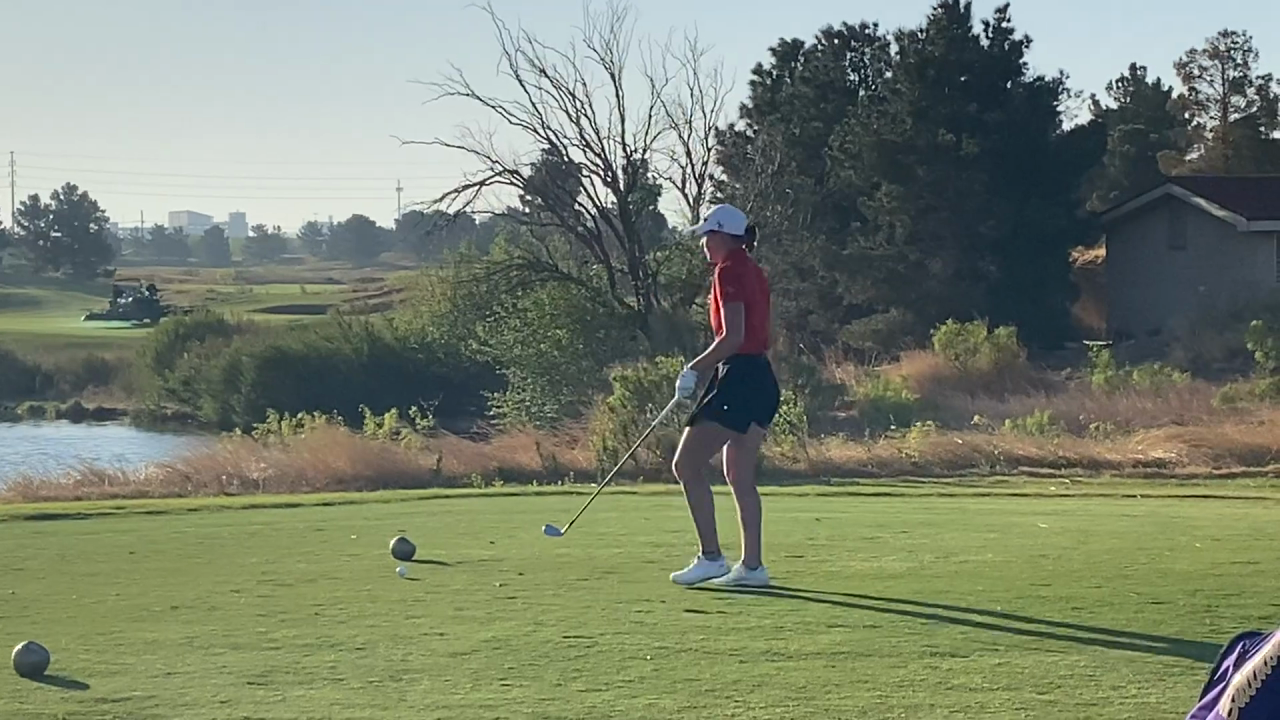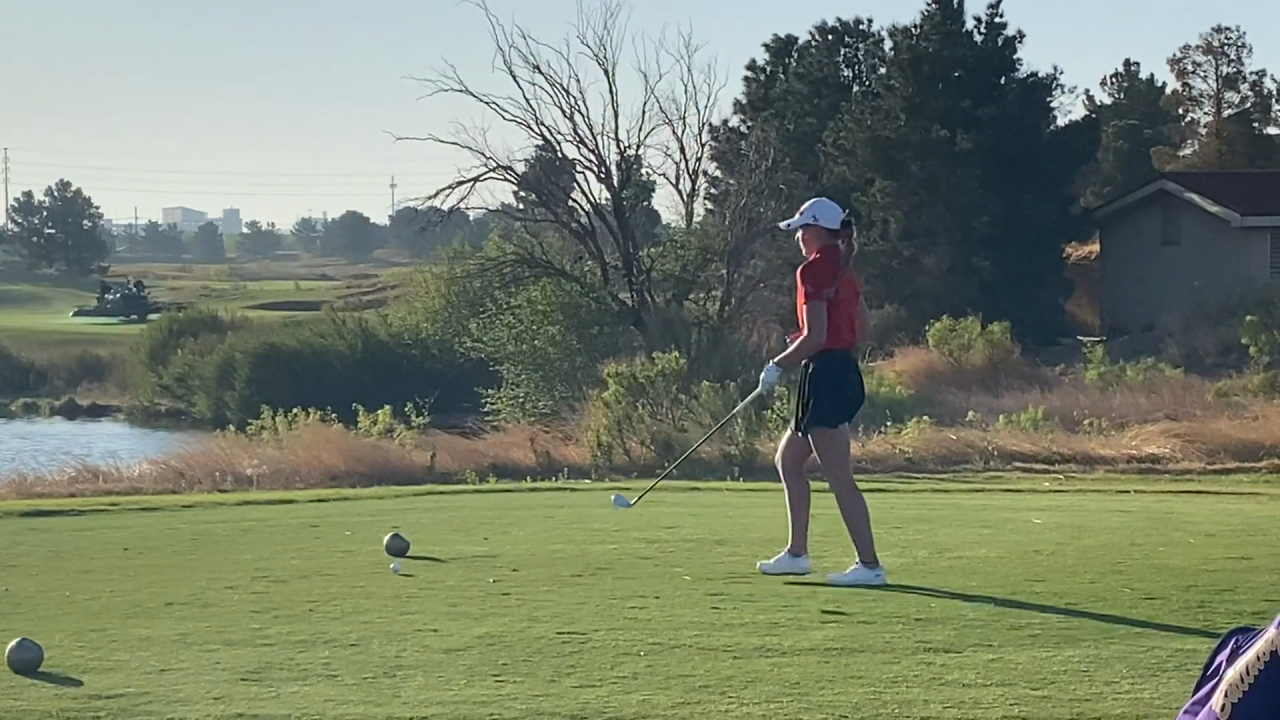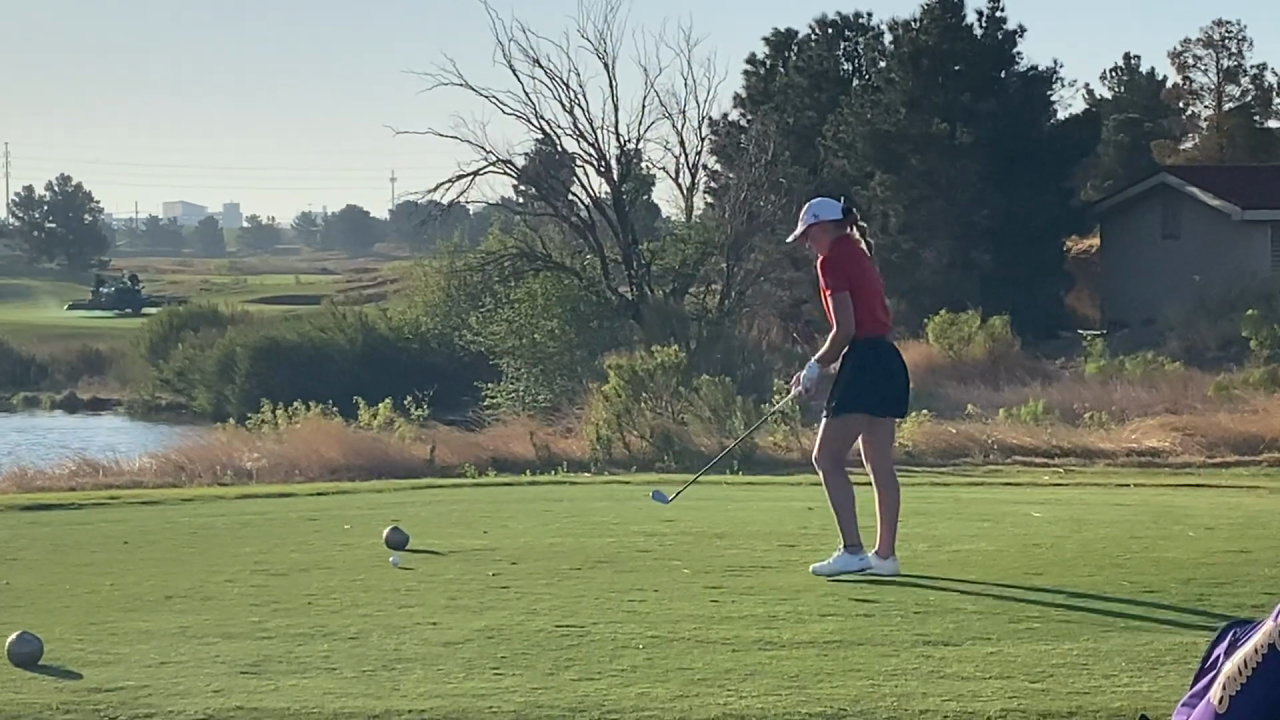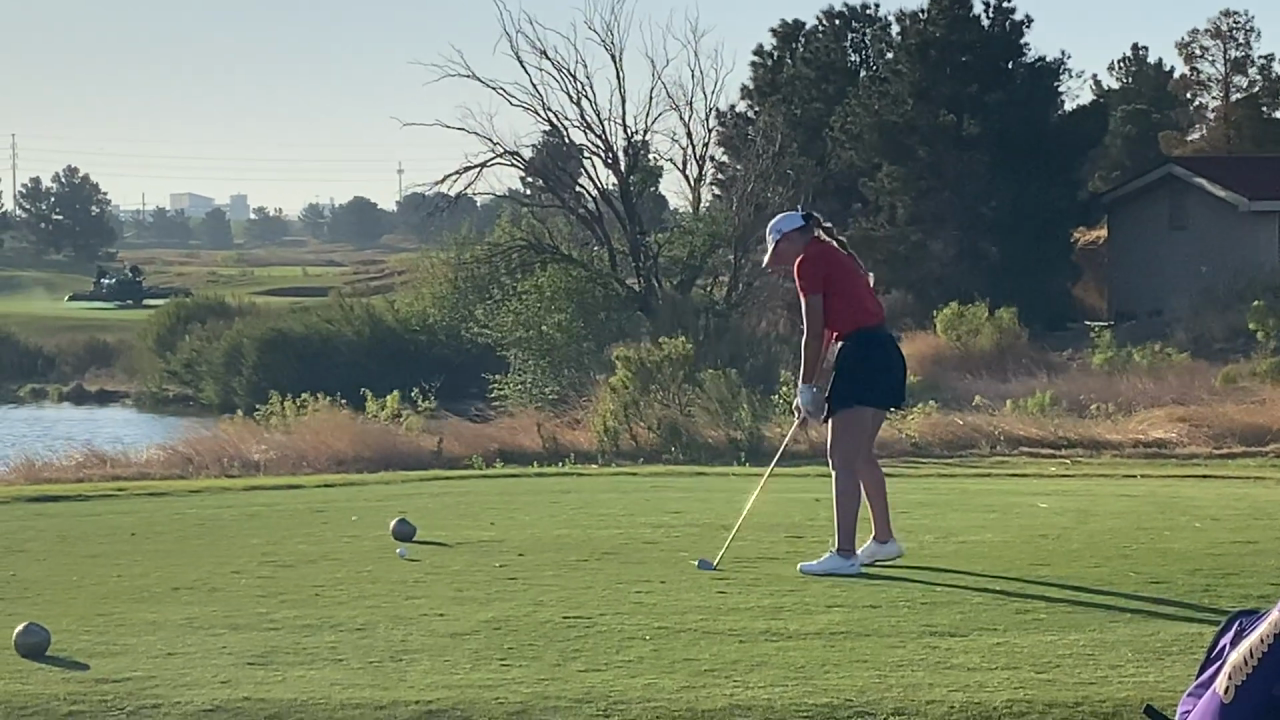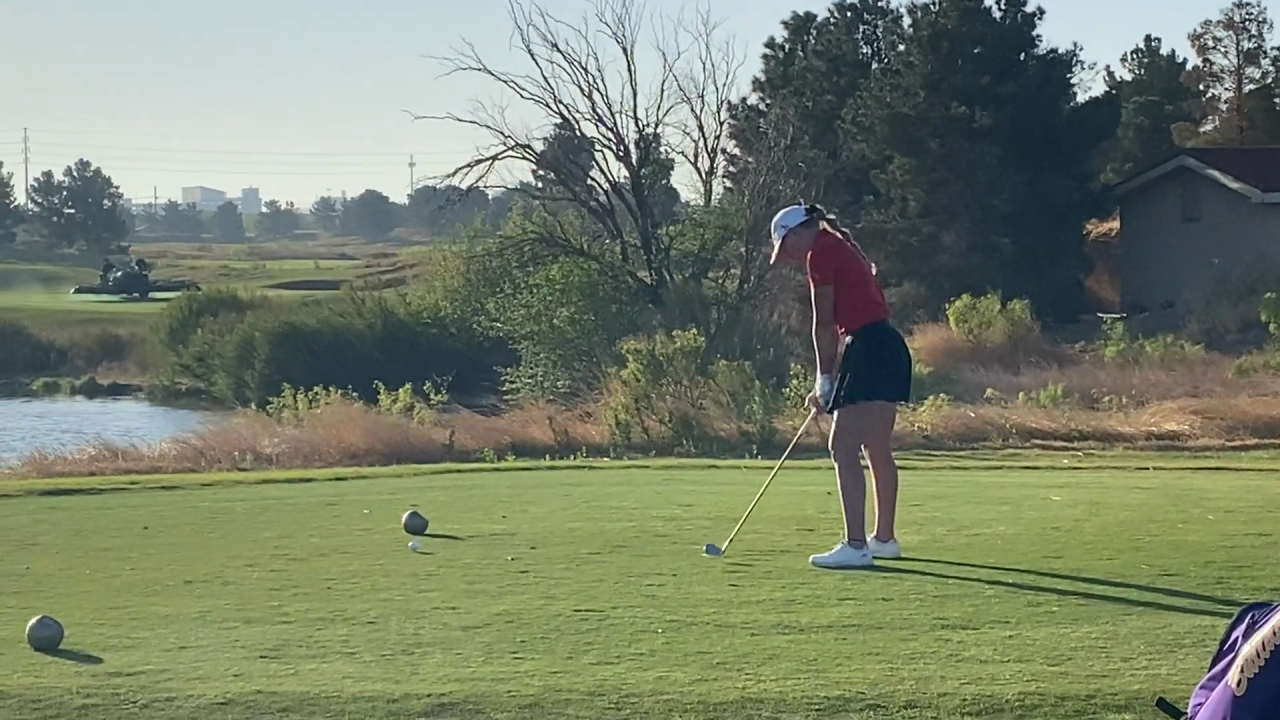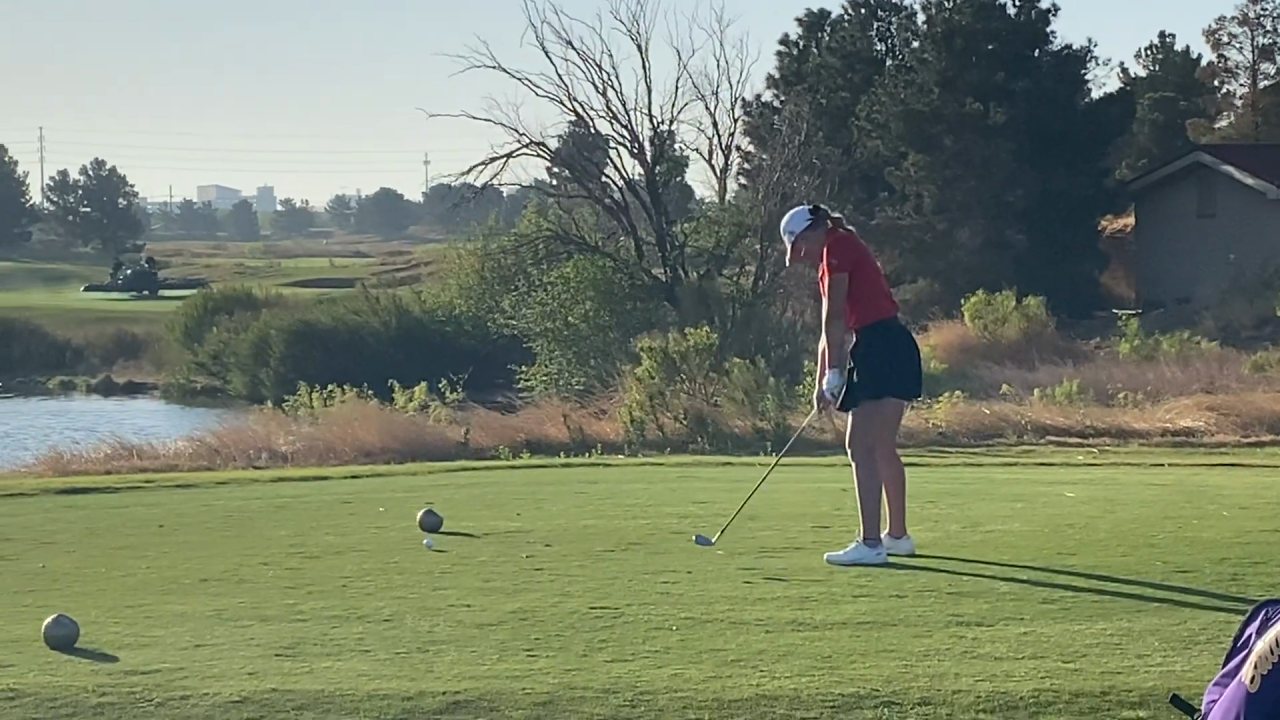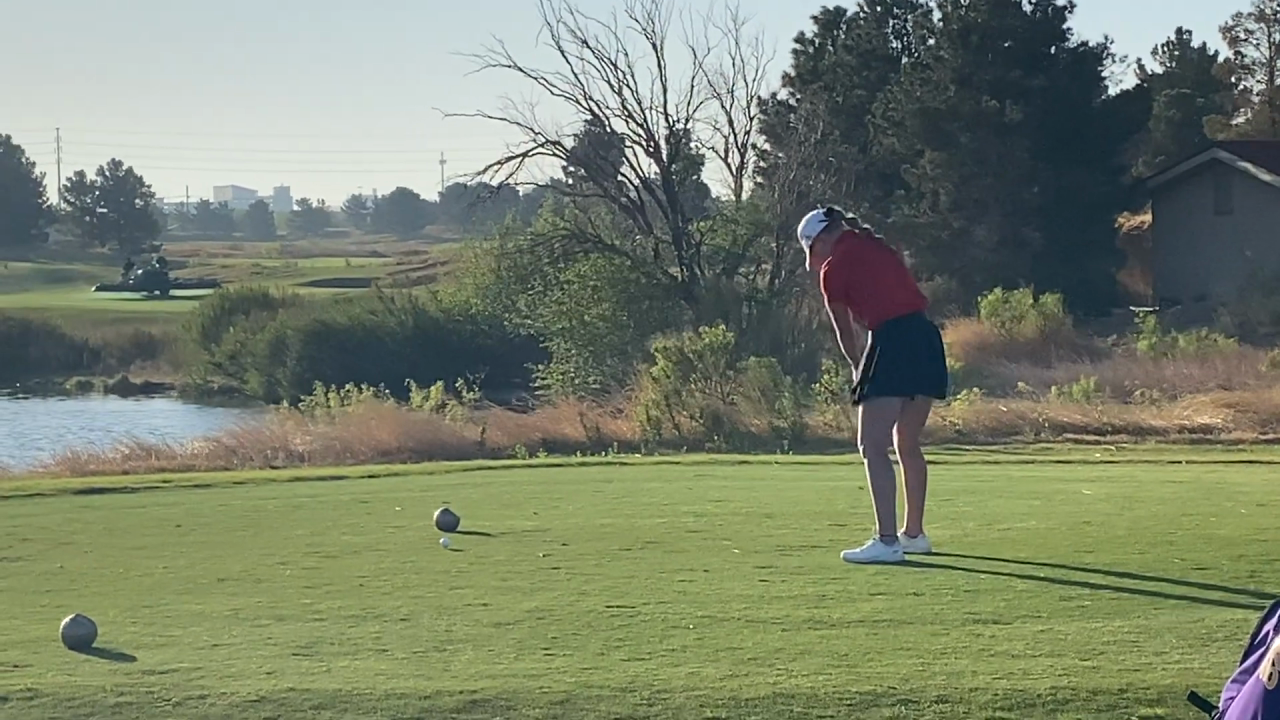
dt=0.5s
person 1, frame 1
left shoulder: (728, 271)
right shoulder: (754, 273)
left elbow: (732, 337)
left wrist: (693, 370)
left hip: (738, 380)
right hip: (760, 377)
left knee: (687, 465)
right knee: (740, 477)
left ankle: (710, 556)
right ankle: (752, 566)
person 1, frame 2
left shoulder: (812, 270)
right shoulder: (844, 270)
left elbow: (814, 337)
right elbow: (862, 330)
left wrist: (776, 366)
left hip: (825, 374)
right hip: (843, 371)
left knee: (838, 477)
right knee: (788, 460)
left ankle: (869, 565)
right ankle: (796, 552)
person 1, frame 3
left shoulder: (832, 260)
right shoulder: (859, 255)
left elbow: (845, 329)
left wrist: (815, 366)
right wrist: (820, 366)
left hip: (865, 364)
right hip: (887, 361)
left knee: (827, 457)
right knee: (880, 465)
left ankle: (852, 550)
right ankle: (885, 553)
person 1, frame 4
left shoulder: (808, 261)
right shoulder: (834, 256)
left elbow: (814, 334)
left wrist: (806, 388)
right wrist: (813, 388)
left hip: (861, 356)
right hip: (883, 353)
left knee: (842, 459)
right knee: (860, 454)
left ankle: (844, 554)
right ankle: (883, 539)
person 1, frame 5
left shoulder: (820, 254)
right shoulder: (839, 250)
left elbow: (823, 325)
right elbow: (836, 325)
left wrist: (825, 380)
right wrist: (823, 381)
left hip: (870, 352)
right hip: (886, 350)
left knee: (843, 449)
right knee: (878, 450)
left ankle: (855, 545)
right ankle: (884, 538)
person 1, frame 6
left shoulder: (837, 245)
right shoulder: (836, 257)
left elbow: (835, 317)
right elbow: (831, 328)
left wrist: (833, 372)
right wrist: (822, 381)
left hip: (880, 348)
right hip: (890, 347)
left knee: (861, 448)
right knee: (883, 449)
left ankle: (870, 544)
right ankle: (897, 536)
person 1, frame 7
left shoulder: (832, 270)
right shoulder: (880, 246)
left elbow: (846, 333)
left wrist: (859, 369)
left hip: (893, 343)
right hip: (926, 337)
left knee: (873, 446)
right knee: (908, 446)
left ankle: (887, 541)
right ankle: (914, 533)
